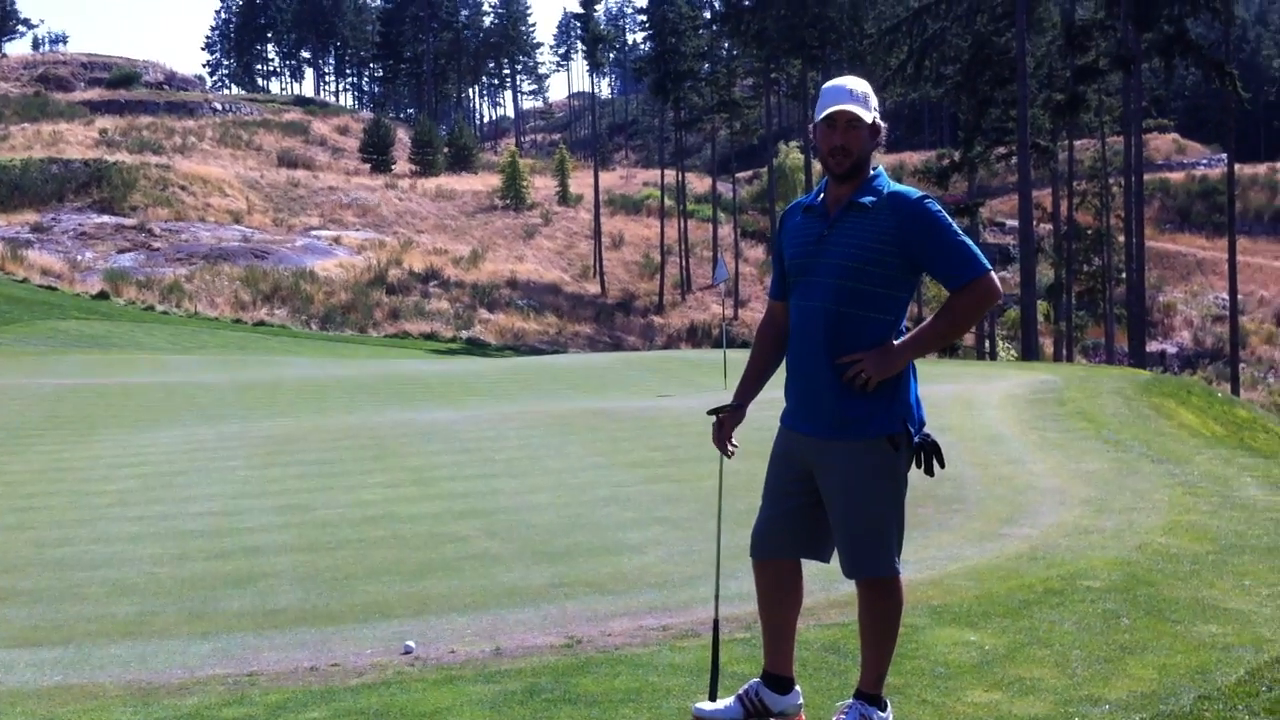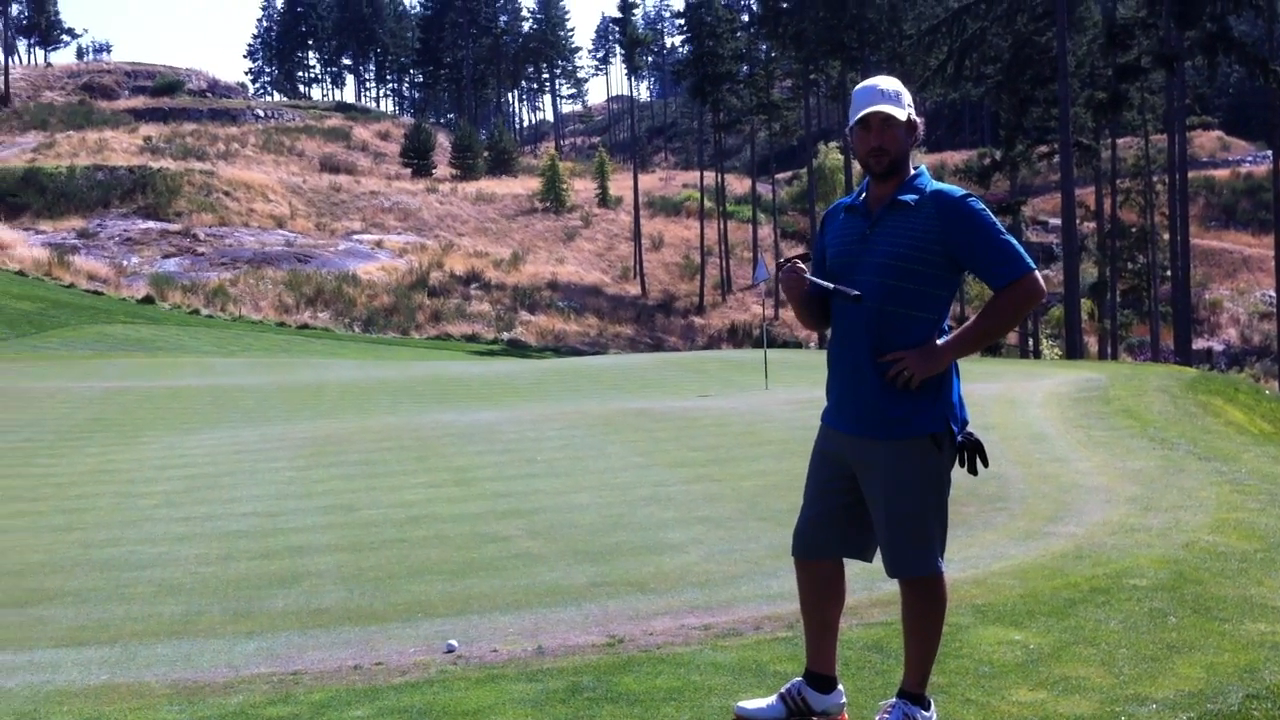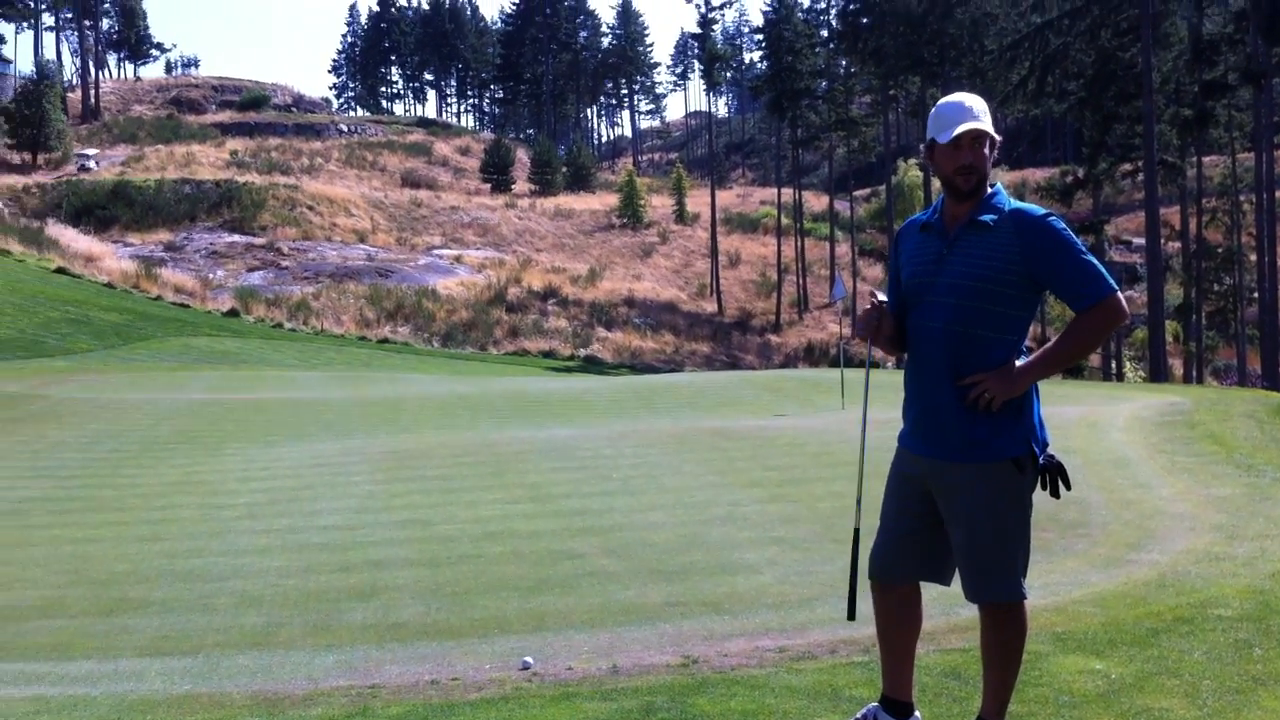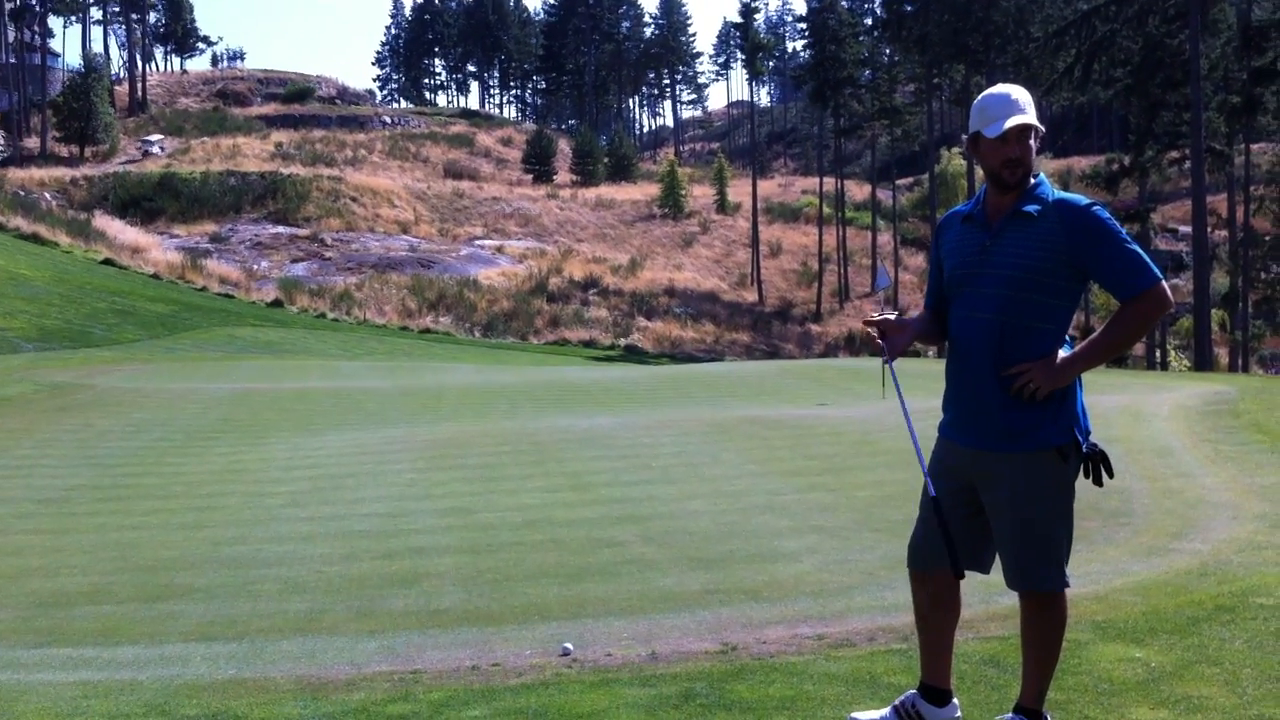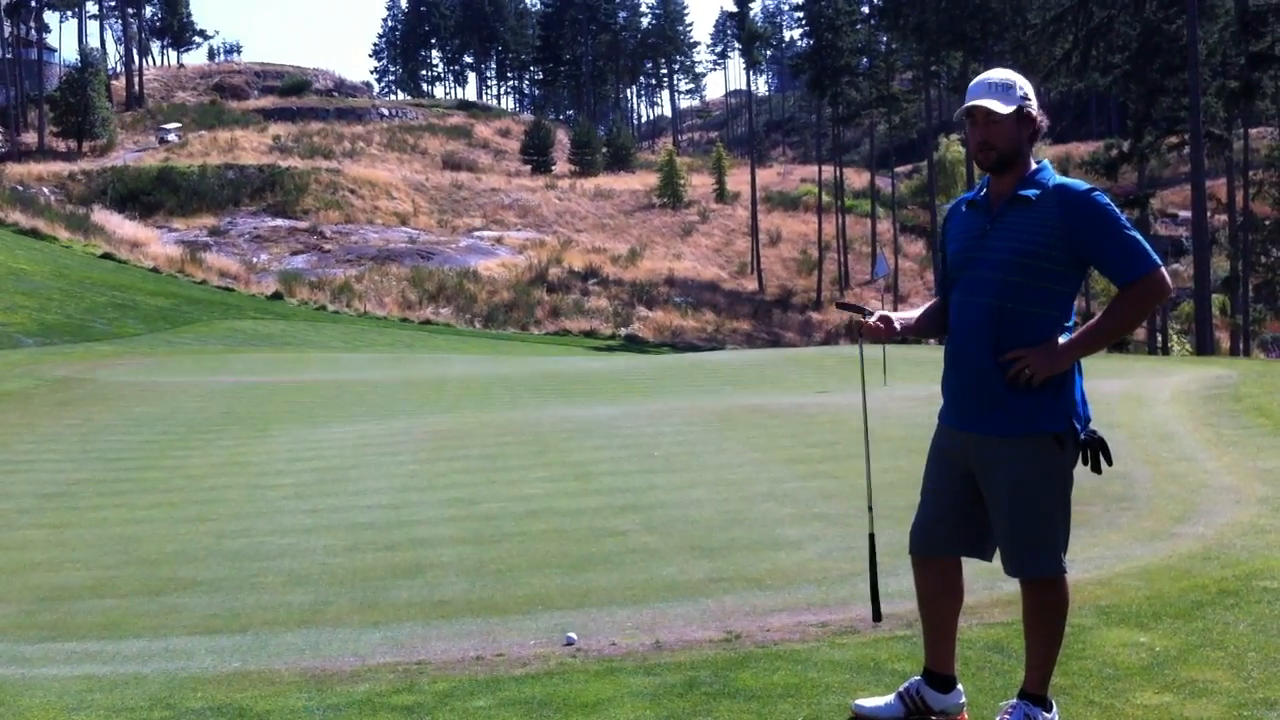
dt=1s
person 1, frame 1
left shoulder: (906, 211)
right shoulder: (795, 218)
left elbow: (982, 289)
left wrist: (901, 352)
right wrist: (739, 403)
left hip: (870, 428)
right hip: (799, 424)
left knee: (873, 567)
right knee: (772, 551)
person 1, frame 2
left shoulder: (949, 209)
right shoulder: (836, 217)
left elbow: (1026, 287)
left wrist: (946, 350)
right wrist: (797, 293)
left hip: (913, 426)
right hip: (841, 422)
left knee: (916, 565)
right knee: (814, 550)
person 1, frame 3
left shoulder: (1031, 228)
right shoulder: (910, 235)
left elbow: (1109, 308)
left wrist: (1027, 372)
right wrist: (879, 329)
left hip: (994, 449)
right hip: (919, 443)
left knee: (997, 591)
right knee: (889, 573)
person 1, frame 4
left shoulder: (1074, 218)
right shoulder: (952, 226)
left elbow: (1152, 297)
left wrist: (1071, 364)
right wrist: (908, 329)
left hip: (1036, 439)
right hip: (959, 434)
left knee: (1037, 580)
right knee: (929, 563)
person 1, frame 5
left shoulder: (1073, 204)
right shoulder: (960, 213)
left elbow: (1151, 284)
left wrist: (1068, 349)
right wrist: (900, 323)
left hip: (1034, 425)
right hip: (959, 420)
left knee: (1038, 567)
right knee: (931, 548)
